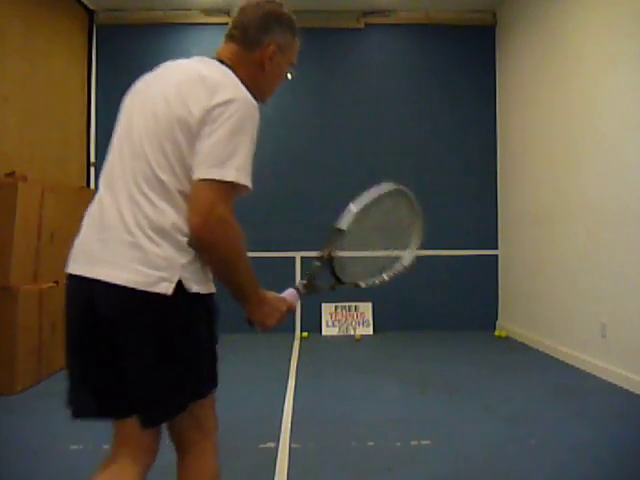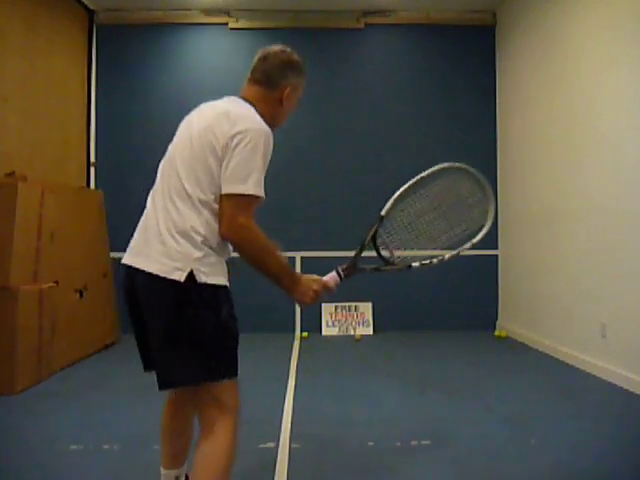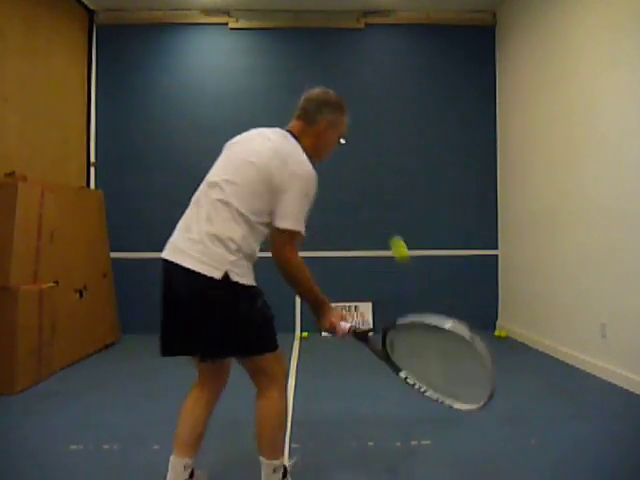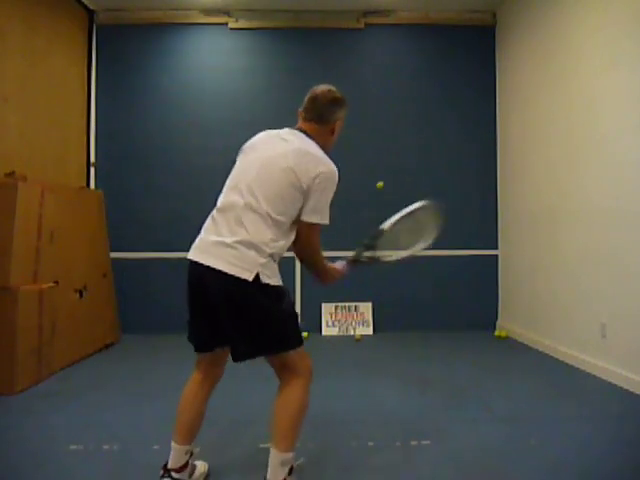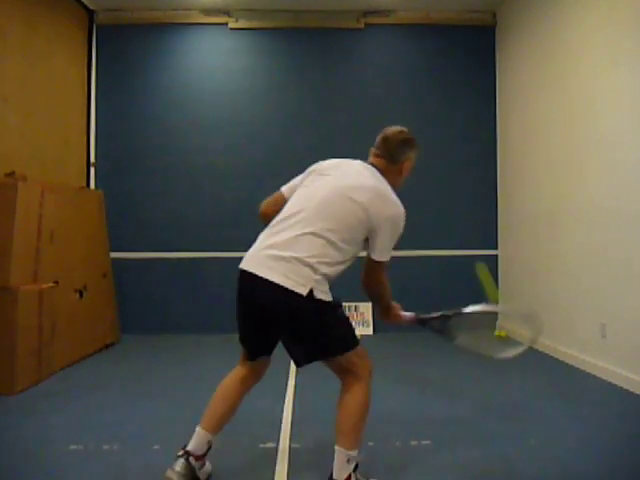
dt=0.5s
person 1, frame 1
left shoulder: (158, 77)
right shoulder: (234, 100)
right elbow: (208, 221)
right wrist: (253, 299)
left hip: (91, 272)
right hip: (157, 286)
right knee: (196, 436)
person 1, frame 2
left shoulder: (206, 112)
right shoulder: (253, 129)
right elbow: (236, 226)
left wrist: (260, 251)
right wrist: (293, 283)
left hip: (144, 266)
right hip: (184, 278)
left knee: (186, 389)
right knee: (219, 414)
person 1, frame 3
left shoulder: (251, 137)
right shoulder: (300, 171)
right elbow: (284, 256)
right wrist: (322, 309)
left hip: (178, 261)
right hip: (216, 273)
left knee: (210, 377)
right knee: (271, 377)
person 1, frame 4
left shoulder: (261, 139)
right shoulder: (323, 169)
right elbow: (305, 245)
right wrist: (325, 272)
left hip: (203, 261)
right hip: (247, 275)
left knee: (207, 369)
right knee: (297, 372)
person 1, frame 5
left shoulder: (327, 165)
right shoulder: (391, 208)
left elbow: (265, 211)
right elbow: (374, 277)
right wrist: (389, 309)
left hip: (253, 272)
right hip: (298, 290)
left knee: (249, 369)
right knee: (358, 373)
